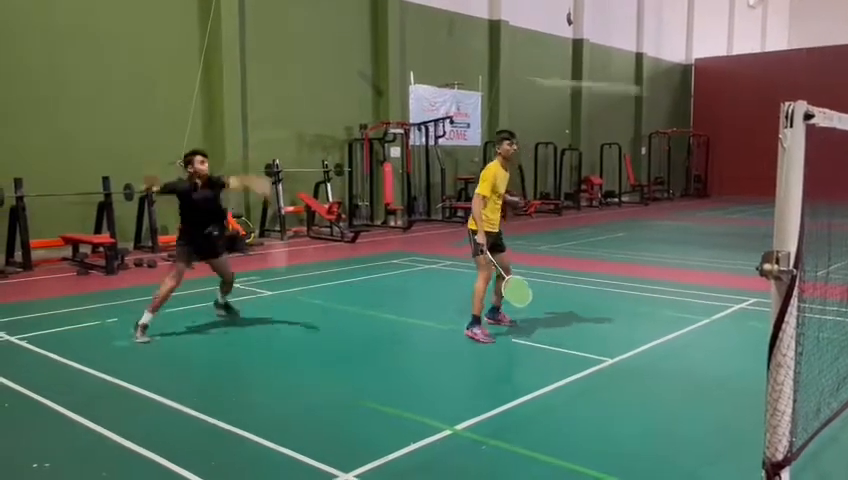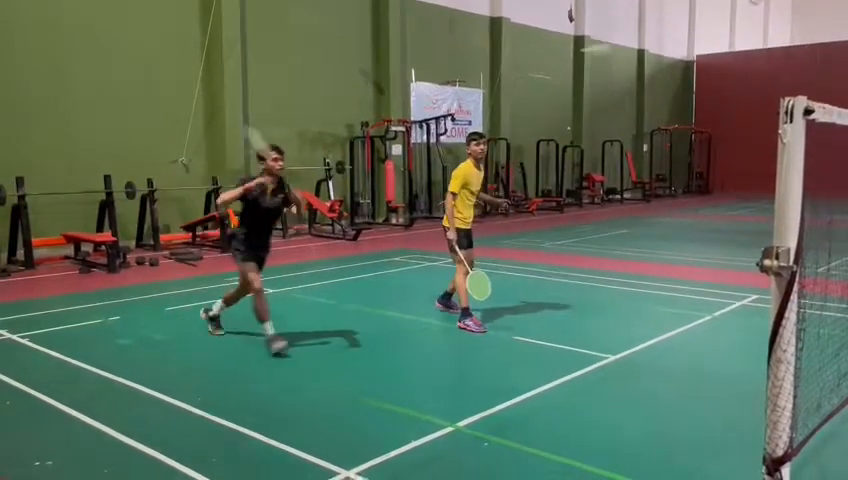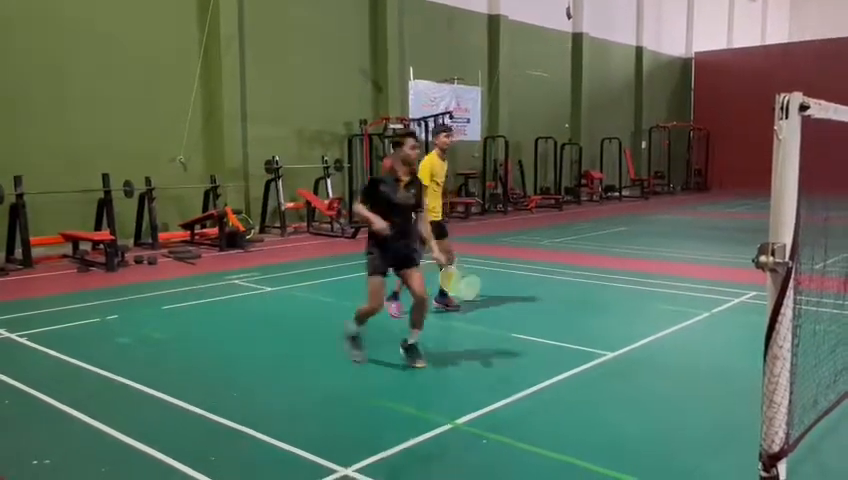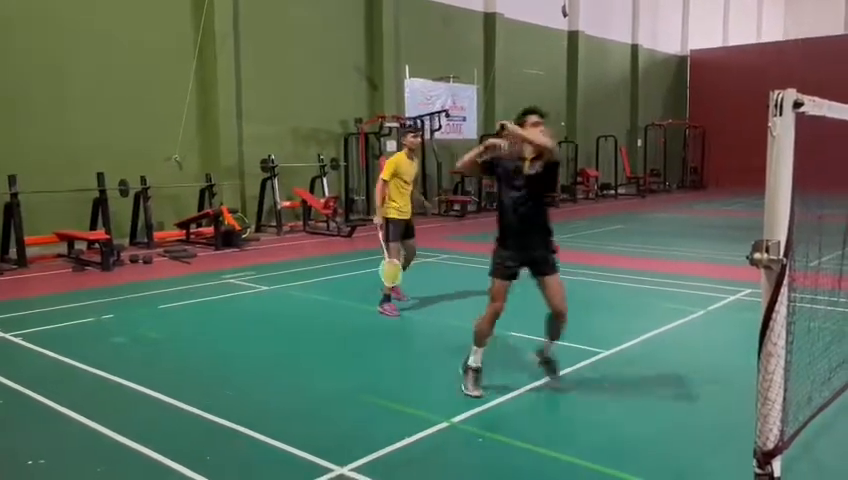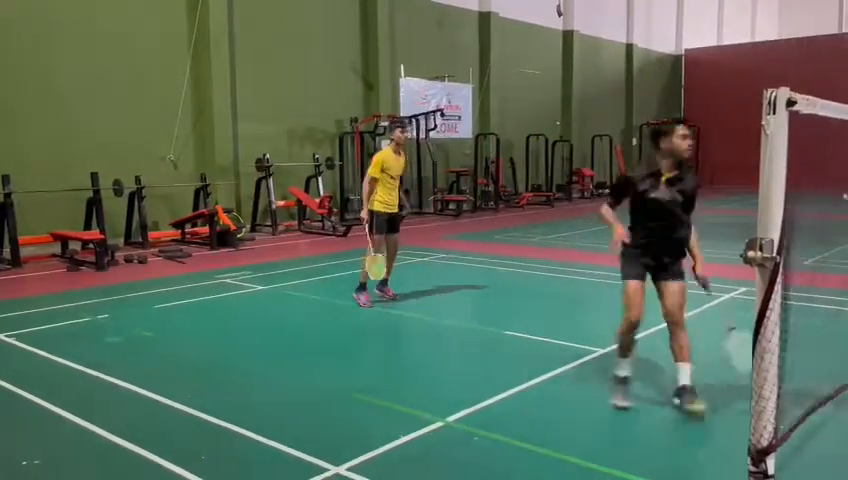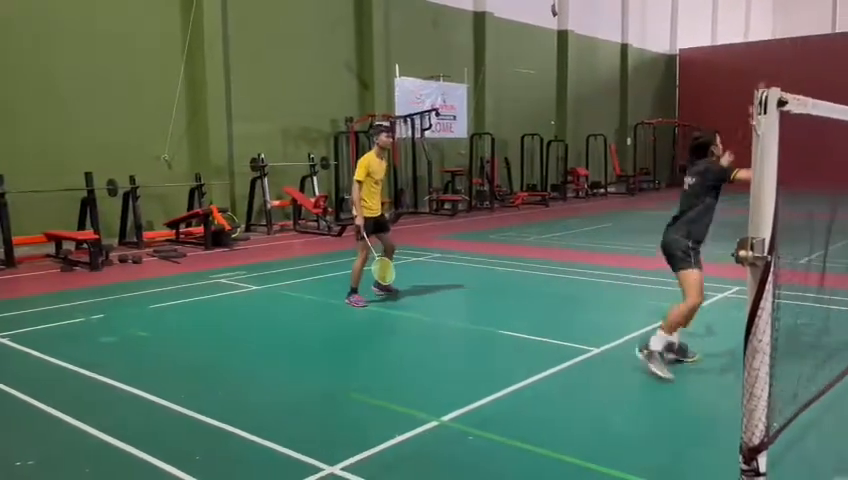
dt=0.5s
person 1, frame 1
left shoulder: (213, 182)
right shoulder: (180, 186)
left elbow: (237, 182)
right elbow: (154, 190)
left wrist: (259, 184)
right wrist: (151, 184)
left hip: (211, 240)
right hip: (188, 241)
left knee: (229, 277)
right knee: (172, 283)
left ankle: (221, 301)
right ankle: (143, 323)
person 1, frame 2
left shoulder: (283, 188)
right shoulder: (250, 184)
left elbow: (299, 209)
right elbow: (221, 201)
left wrist: (292, 195)
right wrist: (248, 186)
left hip: (262, 245)
right hip: (243, 244)
left knee: (244, 289)
right knee: (257, 287)
left ankle: (212, 313)
right ankle: (270, 335)
person 1, frame 3
left shoulder: (416, 185)
right shoulder: (379, 179)
left elbow: (420, 221)
right elbow: (357, 206)
left wrist: (434, 249)
right wrist: (374, 220)
left hip: (404, 247)
right hip: (379, 248)
left knee: (421, 298)
right knee: (375, 306)
left ankle: (410, 344)
right ankle: (353, 331)
person 1, frame 4
left shoulder: (547, 159)
right shoulder: (502, 160)
left elbow: (550, 147)
right elbow: (461, 167)
left wrist: (515, 130)
right wrist: (485, 146)
left hip: (540, 246)
right hip: (508, 246)
left knee: (559, 311)
right knee: (494, 310)
left ankle: (547, 353)
right ankle: (472, 366)
person 1, frame 5
left shoulder: (689, 182)
right shoulder: (637, 178)
left elbow: (686, 224)
right elbow: (606, 207)
left wrist: (698, 260)
right wrist: (616, 228)
left hip: (668, 255)
right hip: (637, 253)
left knee: (676, 318)
right knee: (632, 318)
left ankle: (684, 388)
right ankle: (621, 376)
person 1, frame 6
left shoulder: (697, 169)
right shoulder: (710, 169)
right elbow: (747, 176)
left wrist: (723, 164)
left hip: (678, 239)
right hip: (683, 242)
left knee: (695, 296)
right knee: (693, 299)
left ankle: (673, 344)
right ankle: (653, 349)
person 2, frame 1
left shoulder: (505, 170)
right shoulder: (491, 171)
right elbow: (476, 203)
left wrist: (509, 199)
right wrist: (480, 232)
left hip: (494, 229)
right hip: (481, 229)
left knee: (505, 270)
right knee: (485, 274)
left ankle: (495, 312)
right ankle: (474, 325)
person 2, frame 2
left shoulder: (480, 170)
right shoulder: (462, 170)
right elbow: (449, 200)
left wrist: (494, 201)
right wrist: (451, 229)
left hip: (466, 225)
right hip: (455, 226)
left knee: (466, 267)
right knee: (463, 268)
left ankle: (445, 299)
right ankle: (465, 316)
person 2, frame 3
left shoulder: (443, 162)
right shoulder: (428, 163)
right elbow: (421, 193)
left hip: (436, 218)
left knee: (448, 255)
left ankle: (443, 296)
person 2, frame 4
left shoulder: (415, 161)
right shoulder: (395, 160)
right elbow: (379, 187)
left wrist: (423, 201)
right wrist: (379, 214)
left hip: (407, 215)
right hip: (392, 215)
left knee: (411, 253)
right knee: (394, 258)
left ankle: (392, 285)
right ankle: (385, 301)
person 2, frame 5
left shoulder: (402, 157)
right shoulder: (381, 156)
right elbow: (367, 183)
left wrist: (404, 202)
right wrist: (365, 209)
left hip: (393, 209)
right hip: (378, 209)
left knee: (393, 249)
right knee: (375, 249)
left ankle: (383, 285)
right ankle: (361, 289)
person 2, frame 6
left shoulder: (384, 161)
right shoulder: (365, 160)
right elbow: (356, 189)
right wrist: (359, 215)
left hip: (378, 212)
right hip: (364, 215)
left knee: (390, 247)
right knee: (363, 254)
left ankle: (381, 283)
right ankle: (352, 293)
